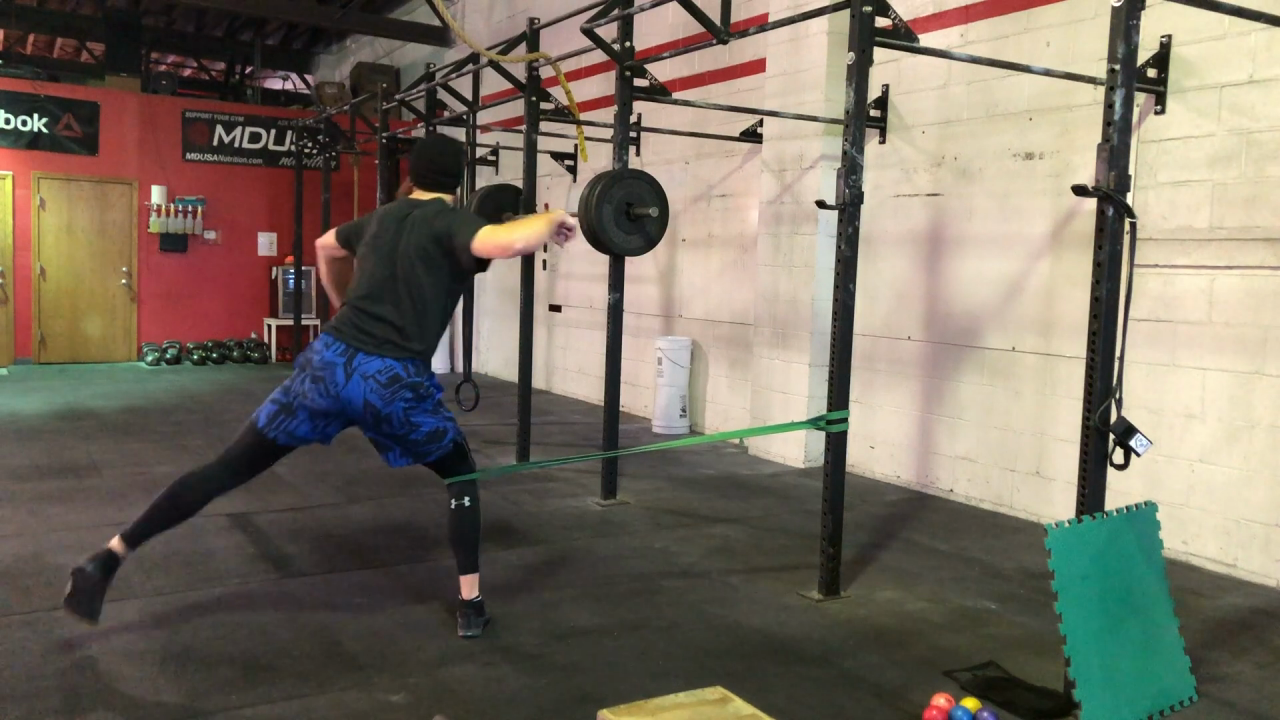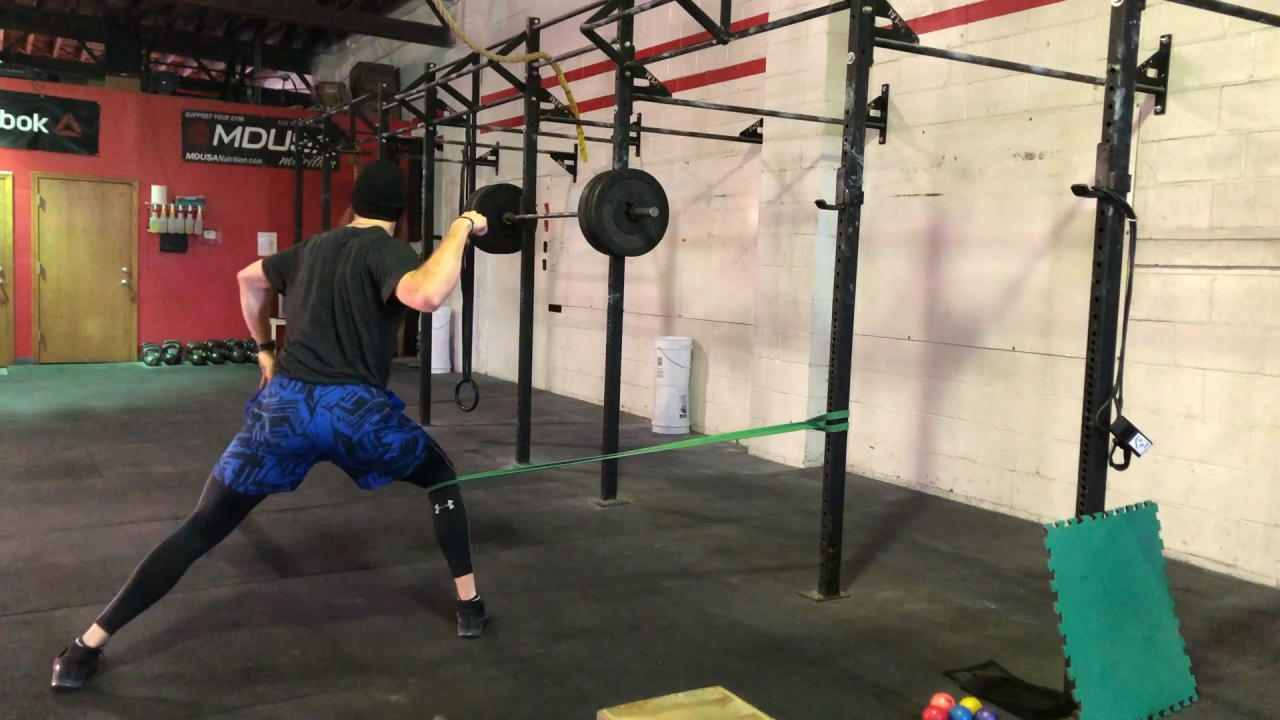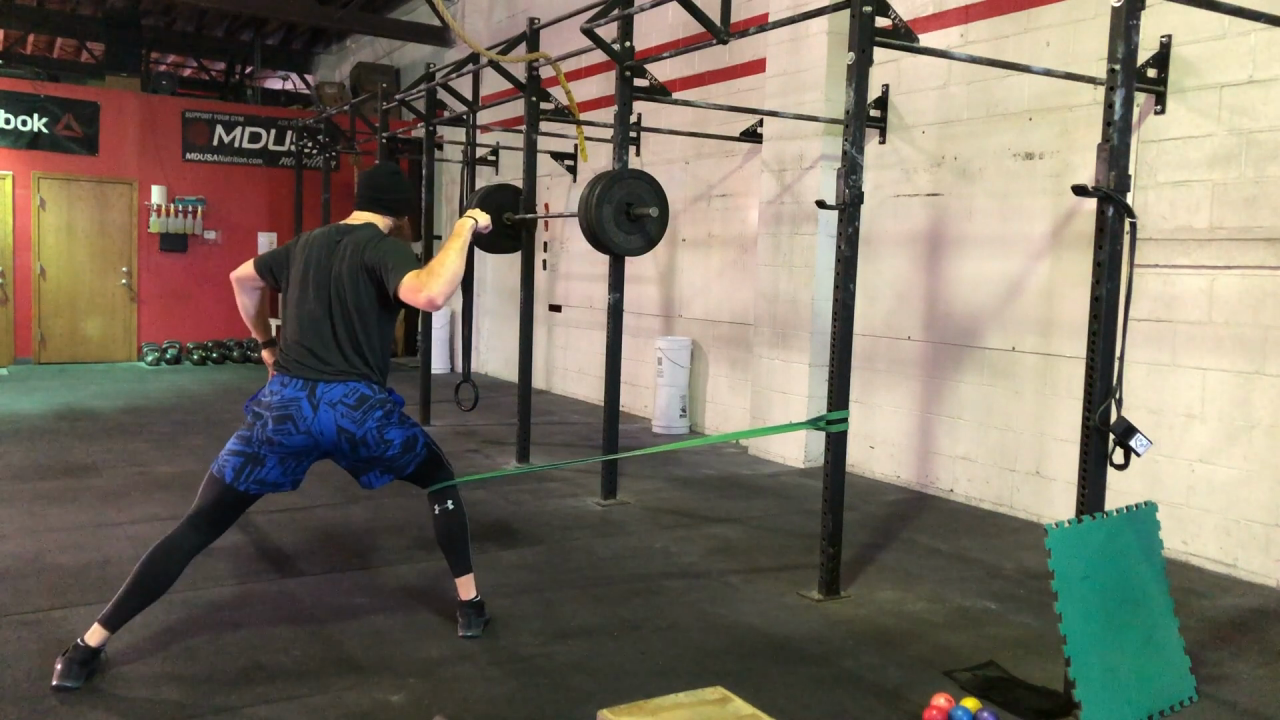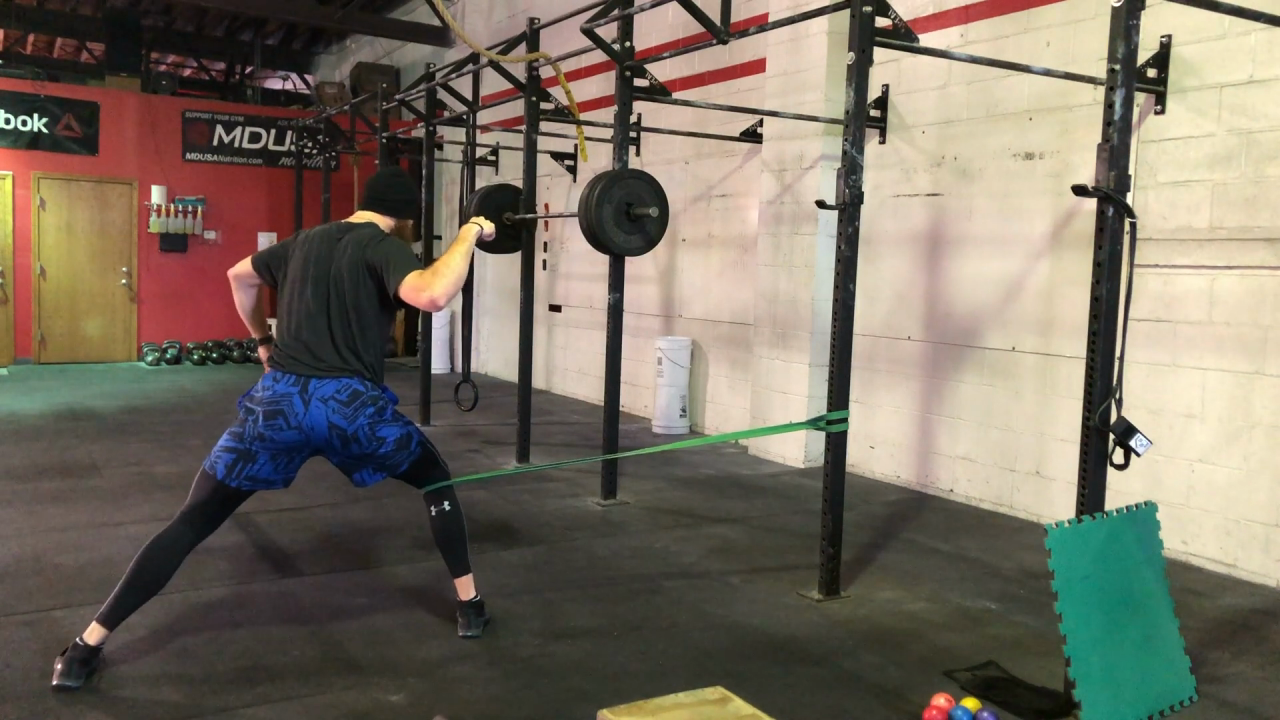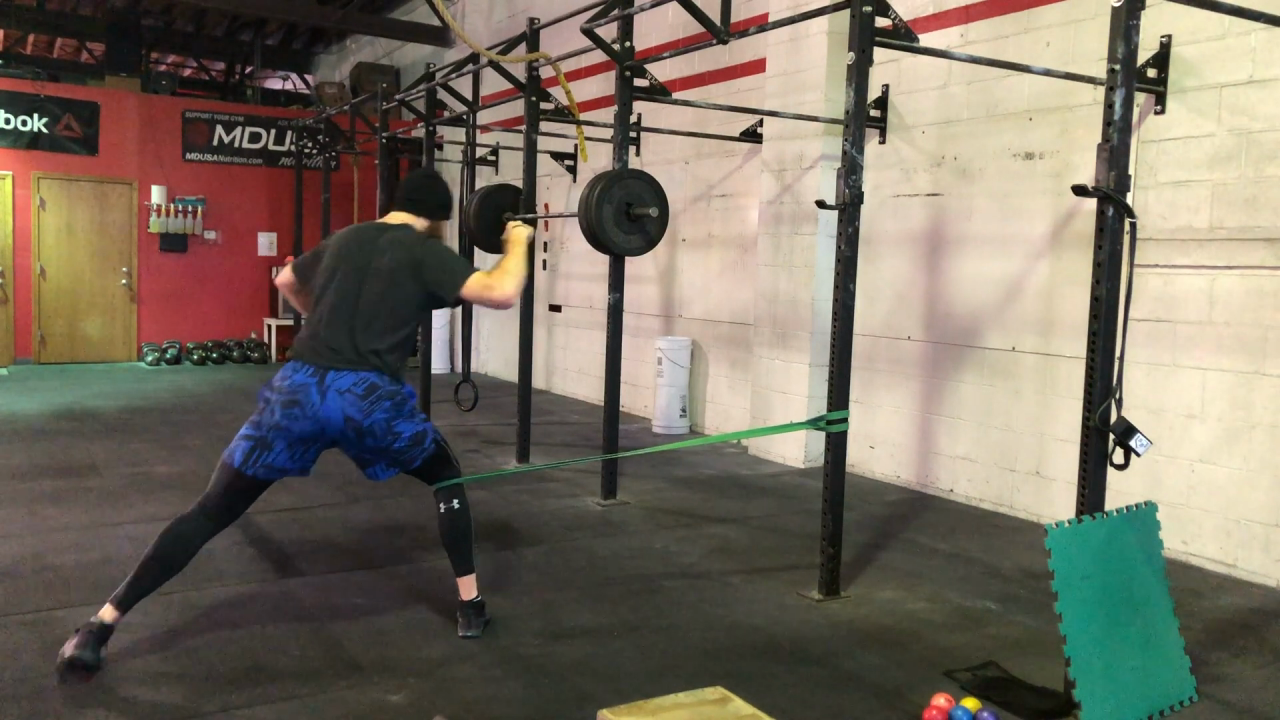
dt=0.3s
person 1, frame 1
left shoulder: (382, 217)
right shoulder: (451, 224)
left elbow: (327, 249)
right elbow: (505, 241)
right wrist: (553, 219)
left hip: (329, 363)
right hip: (394, 382)
left knee: (229, 470)
right knee: (461, 476)
left ankle: (107, 559)
right ankle: (470, 606)
person 1, frame 2
left shoulder: (313, 248)
right shoulder: (387, 252)
left elbow: (249, 280)
right elbow: (426, 294)
left wrist: (265, 349)
right wrist: (459, 231)
left hip: (283, 406)
right hip: (355, 412)
left knee: (200, 531)
right knee: (442, 478)
left ankle: (85, 649)
right ankle: (470, 607)
person 1, frame 3
left shoulder: (307, 244)
right shoulder: (383, 248)
left elbow: (242, 278)
right elbow: (430, 294)
left wrist: (267, 345)
right wrist: (463, 230)
left hip: (284, 403)
right hip: (356, 409)
left knee: (198, 527)
right knee: (439, 479)
left ankle: (87, 648)
right ankle: (470, 607)
person 1, frame 4
left shoulder: (306, 241)
right shoulder: (384, 249)
left elbow: (238, 276)
right elbow: (431, 294)
left wrist: (264, 338)
right wrist: (466, 236)
left hip: (277, 398)
right hip: (349, 404)
left knee: (191, 523)
right knee: (437, 480)
left ankle: (86, 647)
right ankle: (470, 607)
person 1, frame 5
left shoulder: (344, 239)
right shoulder: (425, 253)
left elbow: (286, 281)
right elbow: (502, 293)
right wrist: (518, 244)
left hip: (298, 387)
right hip: (367, 396)
left knee: (211, 511)
right knee: (446, 477)
left ankle: (99, 627)
right ankle: (471, 606)
